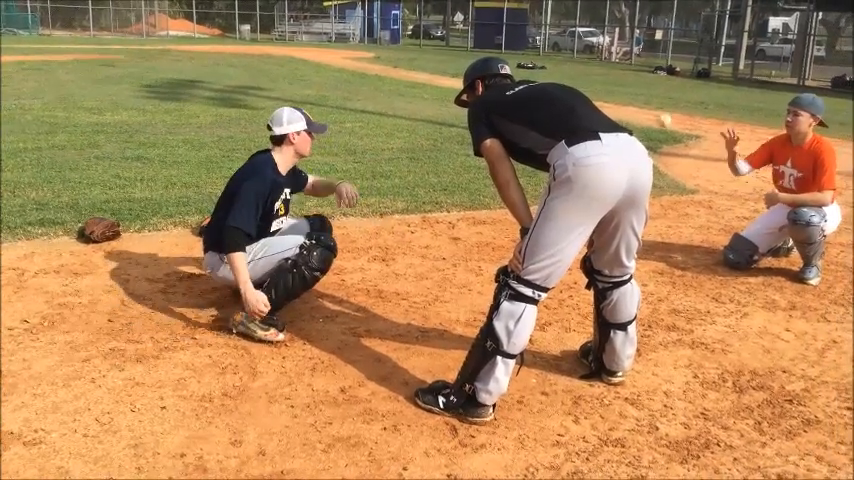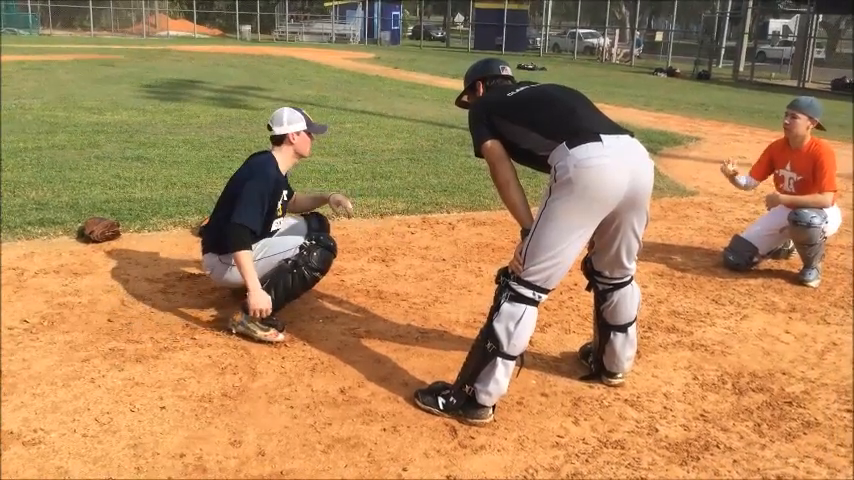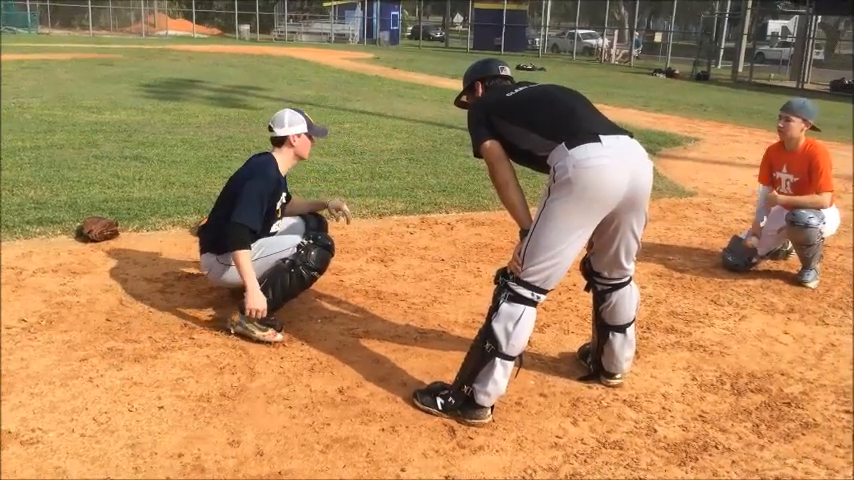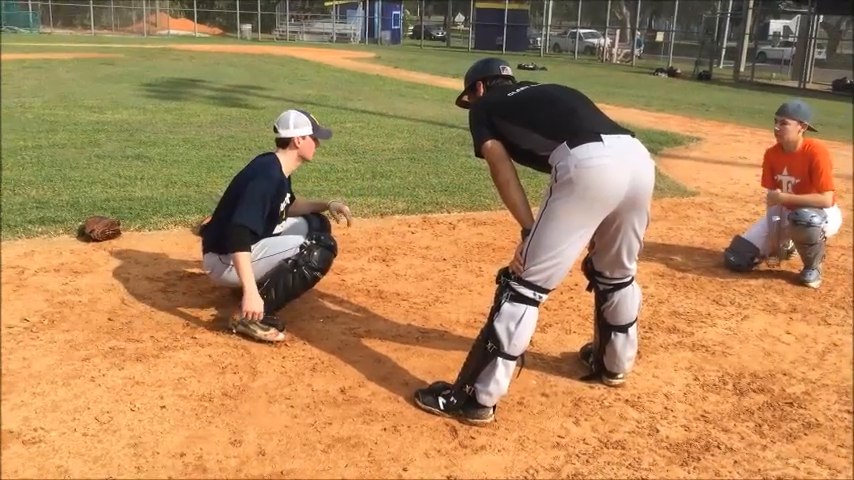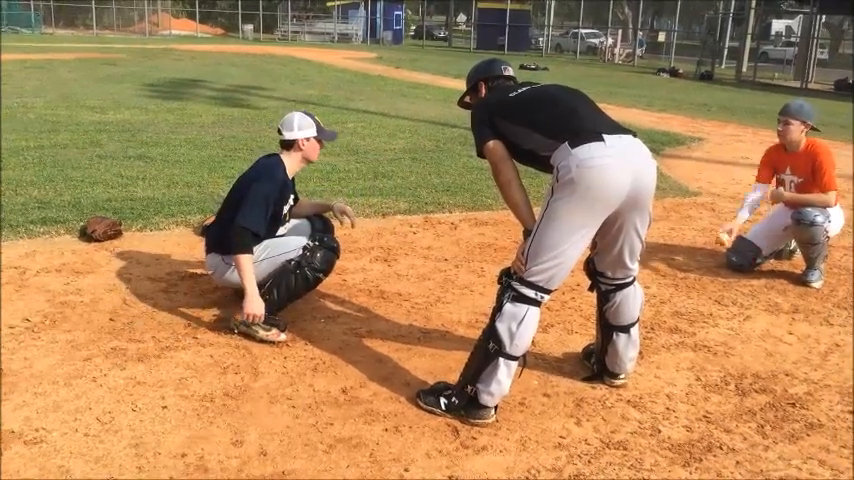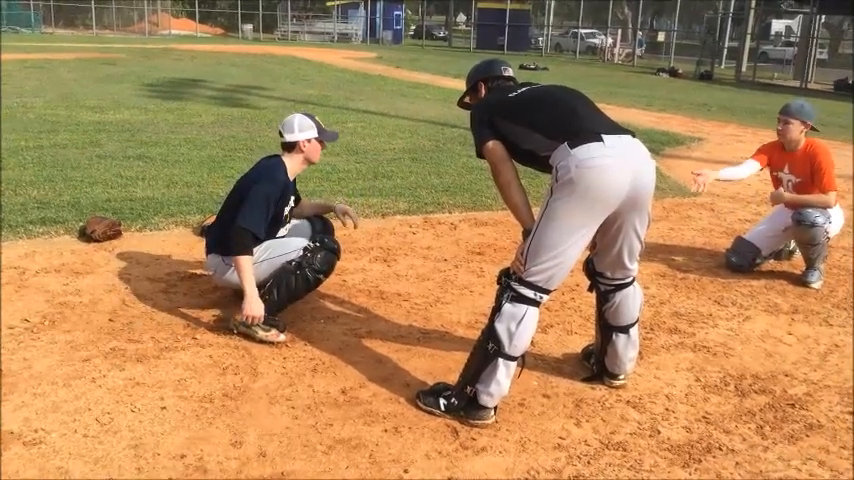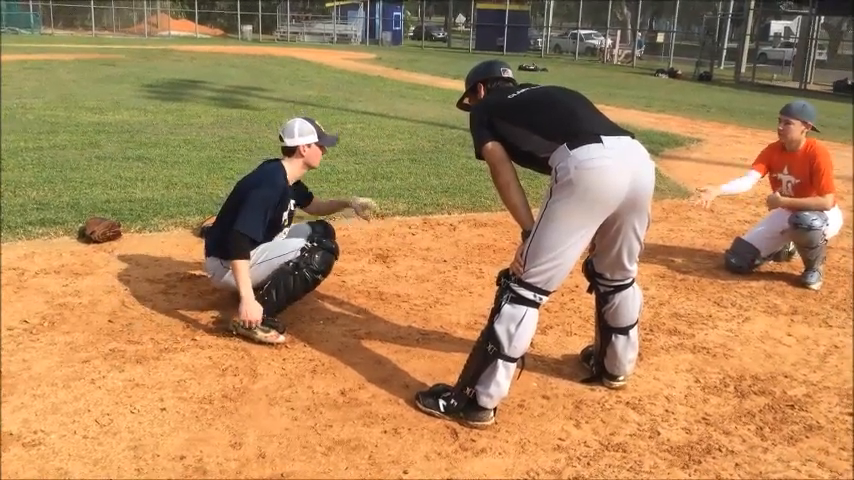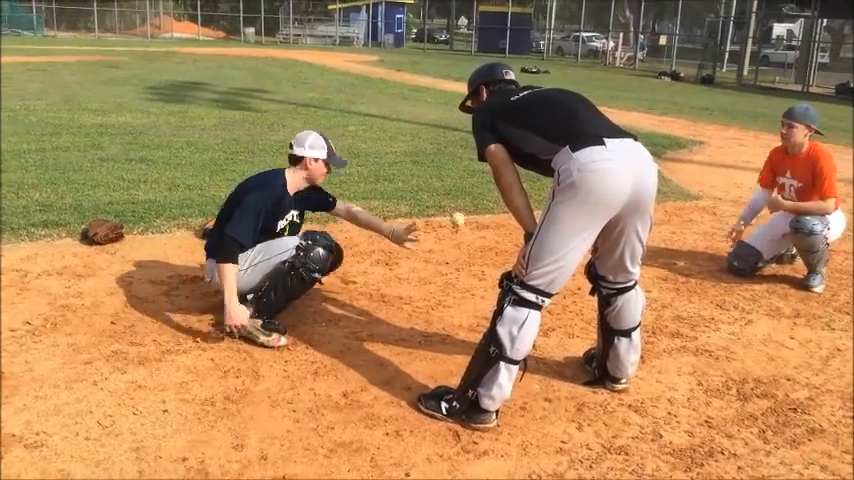
dt=0.2s
person 1, frame 1
left shoulder: (483, 105)
right shoulder: (549, 91)
left elbow: (500, 165)
left wrist: (528, 229)
left hip: (588, 165)
right hip: (636, 157)
left knee: (524, 282)
right knee: (615, 271)
left ankle: (475, 396)
right ankle: (613, 361)
person 1, frame 2
left shoulder: (484, 106)
right shoulder: (548, 92)
left elbow: (501, 166)
left wrist: (529, 231)
left hip: (589, 166)
right hip: (637, 159)
left knee: (524, 284)
right knee: (615, 272)
left ankle: (474, 397)
right ankle: (612, 363)
person 1, frame 3
left shoulder: (483, 106)
right shoulder: (548, 93)
left elbow: (500, 166)
left wrist: (528, 232)
right wrist: (585, 227)
left hip: (589, 167)
right hip: (636, 160)
left knee: (522, 285)
right knee: (614, 273)
left ankle: (473, 397)
right ankle: (611, 363)
person 1, frame 4
left shoulder: (484, 106)
right shoulder: (550, 93)
left elbow: (502, 168)
left wrist: (530, 231)
left hip: (589, 167)
right hip: (638, 159)
left knee: (525, 285)
right knee: (616, 272)
left ankle: (475, 398)
right ankle: (613, 363)
person 1, frame 5
left shoulder: (486, 107)
right shoulder: (551, 93)
left elbow: (504, 168)
left wrist: (531, 231)
left hip: (591, 166)
right hip: (640, 159)
left knee: (526, 284)
right knee: (618, 273)
left ankle: (475, 398)
right ankle: (615, 364)
person 1, frame 6
left shoulder: (485, 107)
right shoulder: (551, 93)
left elbow: (503, 168)
left wrist: (531, 232)
left hip: (591, 166)
right hip: (638, 159)
left knee: (526, 285)
right knee: (617, 272)
left ankle: (476, 398)
right ankle: (615, 364)
person 1, frame 7
left shoulder: (484, 108)
right shoulder: (549, 94)
left elbow: (502, 169)
left wrist: (530, 233)
left hip: (590, 167)
right hip: (638, 160)
left knee: (524, 286)
right knee: (617, 273)
left ankle: (475, 399)
right ankle: (614, 365)
person 1, frame 8
left shoulder: (487, 111)
right shoulder: (552, 97)
left elbow: (505, 173)
left wrist: (532, 236)
left hip: (592, 170)
right hip: (641, 162)
left knee: (527, 289)
right knee: (619, 277)
left ankle: (478, 402)
right ankle: (616, 368)
person 2, frame 1
left shoulder: (281, 166)
right shoulder: (261, 174)
left elbow: (312, 185)
right elbow: (233, 237)
left wrist: (338, 185)
right wrist: (247, 292)
right hip: (227, 259)
left knee: (318, 226)
right knee: (321, 248)
left ankle: (263, 282)
right ankle: (250, 316)
person 2, frame 2
left shoulder: (275, 166)
right shoulder: (264, 173)
left elbow: (290, 203)
right elbow: (238, 236)
left wrist: (327, 197)
right wrist: (255, 290)
right hip: (226, 259)
left knee: (316, 225)
right knee: (321, 248)
left ankle: (264, 282)
right ankle: (250, 315)
person 2, frame 3
left shoulder: (273, 168)
right shoulder: (264, 175)
left elbow: (285, 206)
right elbow: (237, 236)
left wrist: (325, 204)
right wrist: (253, 290)
right hip: (224, 259)
left knee: (313, 224)
right knee: (319, 247)
left ankle: (263, 283)
right ankle: (249, 316)
person 2, frame 4
left shoulder: (278, 169)
right shoulder: (267, 175)
left elbow: (288, 206)
right elbow: (238, 236)
left wrist: (327, 205)
right wrist: (251, 292)
right hip: (226, 260)
left knee: (317, 225)
right knee: (322, 248)
left ankle: (261, 283)
right ankle: (250, 316)
person 2, frame 5
left shoulder: (282, 171)
right shoulder: (271, 177)
left elbow: (292, 208)
right elbow: (240, 238)
left wrist: (330, 206)
right wrist: (251, 295)
right hip: (228, 261)
left knee: (320, 227)
right knee: (324, 249)
left ankle: (263, 284)
right ankle: (254, 316)
person 2, frame 6
left shoulder: (283, 172)
right shoulder: (272, 179)
left elbow: (295, 209)
right elbow: (240, 239)
left wrist: (333, 207)
right wrist: (251, 296)
right hip: (229, 261)
left knee: (320, 228)
right knee: (325, 251)
left ankle: (264, 284)
right ankle: (255, 317)
person 2, frame 7
left shoulder: (287, 177)
right shoulder: (269, 185)
left elbow: (311, 205)
right elbow: (235, 244)
left wrist: (349, 203)
right wrist: (249, 300)
left hip: (253, 250)
right hip: (229, 264)
left knee: (322, 234)
right knee: (324, 252)
left ankle: (262, 286)
right ankle: (251, 318)
person 2, frame 8
left shoulder: (304, 189)
right shoulder: (264, 191)
left elbow: (346, 210)
right elbow: (225, 246)
left wrist: (390, 231)
right wrist: (231, 304)
left hip: (256, 259)
right hip: (232, 267)
left knee: (331, 252)
right knee: (318, 250)
left ankle: (258, 291)
right ankle: (254, 315)
person 3, frame 1
left shoulder: (822, 149)
right shoulder: (776, 143)
left elbow: (826, 198)
right elbow: (742, 168)
left wrist: (781, 197)
right wrist: (731, 151)
left hip: (820, 212)
right hip: (785, 208)
left knee: (803, 218)
right knee: (734, 258)
left ankle: (813, 263)
right ankle: (783, 244)
person 3, frame 2
left shoulder: (822, 152)
right shoulder: (775, 148)
left elbow: (827, 200)
right elbow: (752, 182)
left wrist: (782, 198)
right wrist: (733, 176)
left hip: (822, 214)
right hip: (786, 211)
left knee: (804, 219)
right knee: (735, 259)
left ankle: (813, 265)
right ankle: (783, 246)
person 3, frame 3
left shoulder: (817, 152)
right shoulder: (772, 151)
left elbow: (824, 200)
right elbow: (766, 193)
left wrist: (780, 199)
right wrist: (757, 224)
left hip: (821, 215)
right hip: (783, 212)
left knee: (801, 219)
right knee: (733, 259)
left ankle: (811, 266)
right ankle: (782, 247)
person 3, frame 4
left shoulder: (816, 152)
right shoulder: (771, 154)
left elbow: (827, 199)
right elbow: (771, 198)
left wrist: (783, 198)
right wrist: (773, 237)
left hip: (823, 214)
right hip: (786, 211)
left knee: (804, 219)
right knee: (736, 259)
left ankle: (813, 265)
right ankle: (785, 247)
person 3, frame 5
left shoulder: (819, 152)
right shoulder: (773, 153)
left elbow: (831, 199)
right elbow: (758, 191)
left wrist: (787, 196)
right wrist: (738, 221)
left hip: (823, 214)
right hip: (788, 211)
left knee: (809, 218)
right knee: (738, 260)
left ankle: (815, 265)
right ankle: (786, 246)
person 3, frame 6
left shoulder: (818, 152)
right shoulder: (771, 149)
left elbow: (830, 200)
right elbow: (745, 169)
left wrist: (787, 197)
right wrist: (713, 175)
left hip: (824, 214)
right hip: (788, 211)
left knee: (807, 220)
right knee: (736, 260)
left ankle: (815, 266)
right ankle: (786, 246)
person 3, frame 7
left shoulder: (817, 153)
right shoulder: (772, 150)
left elbow: (826, 202)
right elbow: (749, 180)
left wrist: (782, 201)
right wrist: (717, 190)
left hip: (822, 216)
right hip: (787, 212)
left knee: (804, 223)
right knee: (737, 261)
left ankle: (814, 267)
right ankle: (784, 247)
person 3, frame 8
left shoulder: (820, 157)
right shoulder: (775, 154)
left elbow: (828, 206)
right elbow: (762, 194)
left wrist: (784, 205)
right wrist: (742, 222)
left hip: (826, 219)
right hip: (789, 215)
left knee: (806, 226)
right knee: (739, 264)
left ankle: (817, 270)
right ankle: (787, 250)
